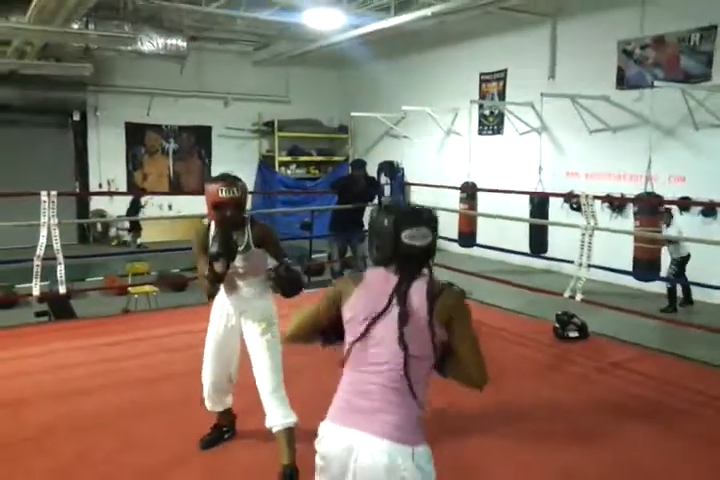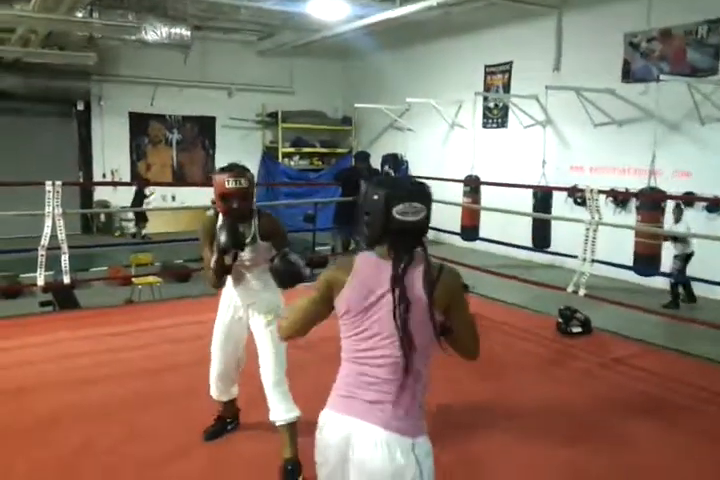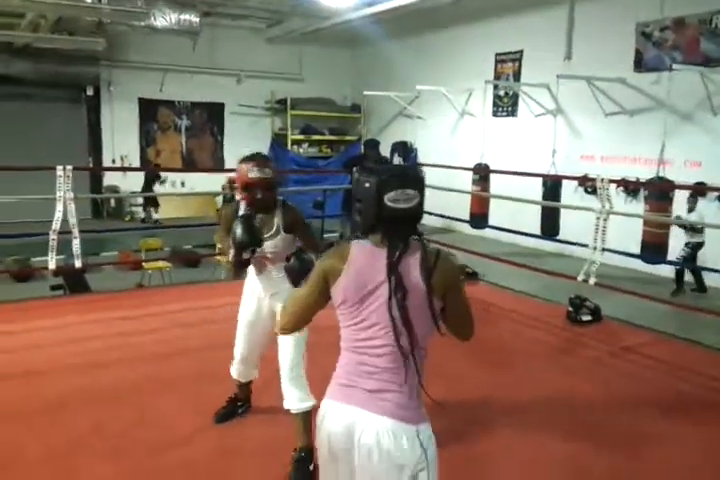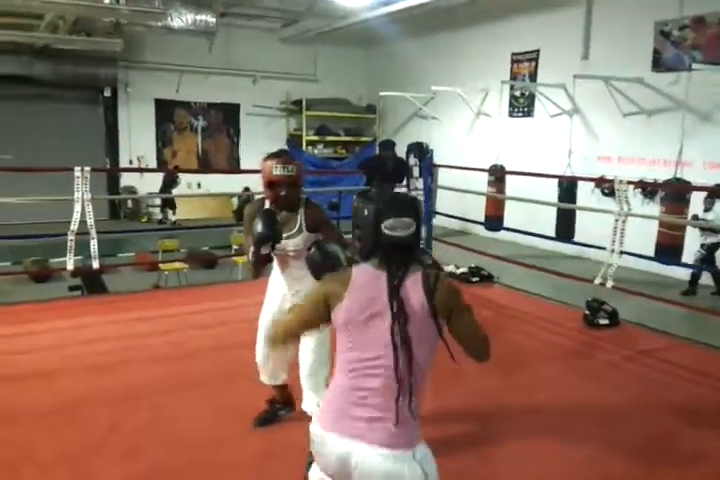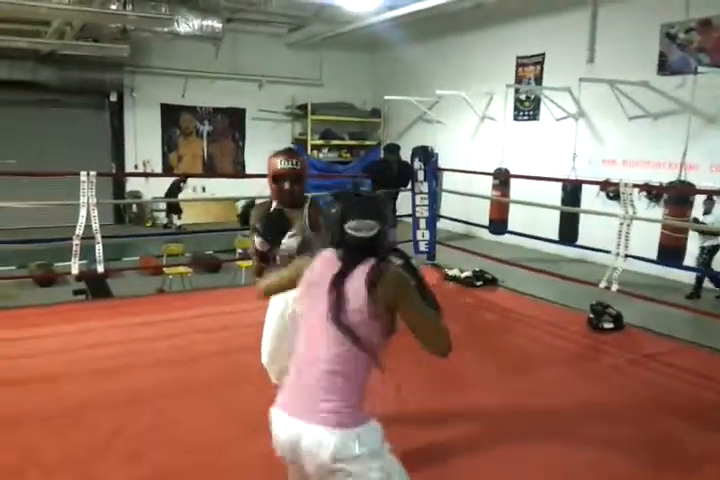
dt=0.2s
person 1, frame 1
left shoulder: (351, 286)
right shoulder: (446, 299)
left elbow: (291, 333)
right elbow: (477, 377)
left hip: (337, 434)
right hip: (395, 449)
person 1, frame 2
left shoulder: (342, 272)
right shoulder: (442, 280)
left elbow: (287, 330)
right elbow: (470, 350)
left hip: (335, 423)
right hip: (394, 439)
person 1, frame 3
left shoulder: (337, 259)
right shoulder: (438, 266)
left elbow: (286, 324)
right elbow: (464, 332)
left hip: (336, 414)
right hip: (396, 428)
person 1, frame 4
left shoulder: (340, 283)
right shoulder: (437, 287)
left elbow: (277, 336)
right elbow: (481, 352)
left hip: (330, 436)
right hip: (391, 454)
person 1, frame 5
left shoulder: (314, 262)
right shoulder: (389, 278)
left elbow: (264, 287)
right elbow: (441, 346)
right wrist: (418, 287)
left hip: (286, 422)
right hip: (338, 434)
person 2, frame 1
left shoulder: (260, 232)
right shoulder: (205, 237)
left elbow: (283, 263)
right elbow: (209, 291)
left wrist: (287, 275)
right wrist: (216, 266)
left hip: (258, 309)
right hip: (224, 307)
left knee: (270, 386)
right knee: (214, 375)
right ankle: (225, 423)
person 2, frame 2
left shoulder: (267, 223)
right shoulder: (212, 226)
right elbow: (214, 282)
right wrist: (222, 259)
left hip: (266, 301)
right hip: (233, 299)
left knee: (274, 379)
right knee: (221, 366)
right ankle: (229, 416)
person 2, frame 3
left shoulder: (289, 216)
right shoulder: (233, 215)
left elbow: (316, 252)
right elbow: (235, 270)
right wrist: (240, 251)
left hip: (290, 291)
right hip: (257, 287)
left knee: (291, 368)
right knee: (244, 351)
left ankle: (304, 451)
right ankle: (241, 398)
person 2, frame 4
left shoulder: (313, 213)
right shoulder: (255, 212)
left elbow: (342, 248)
right elbow: (255, 270)
right wrist: (260, 249)
left hip: (312, 289)
right hip: (280, 287)
left knee: (312, 370)
right knee: (267, 354)
right ankle: (282, 399)
person 2, frame 5
left shoulder: (315, 213)
right shoulder: (262, 213)
right elbow: (258, 270)
right wrist: (262, 245)
right hip: (284, 291)
right knee: (271, 357)
